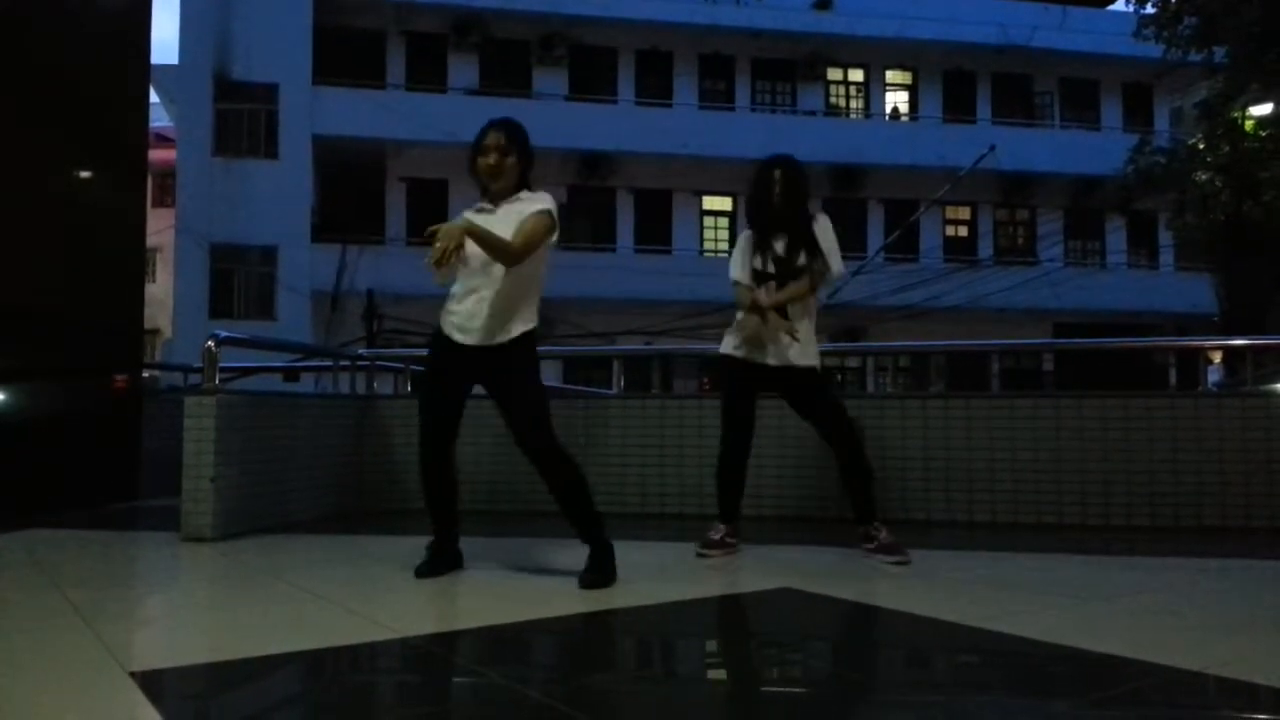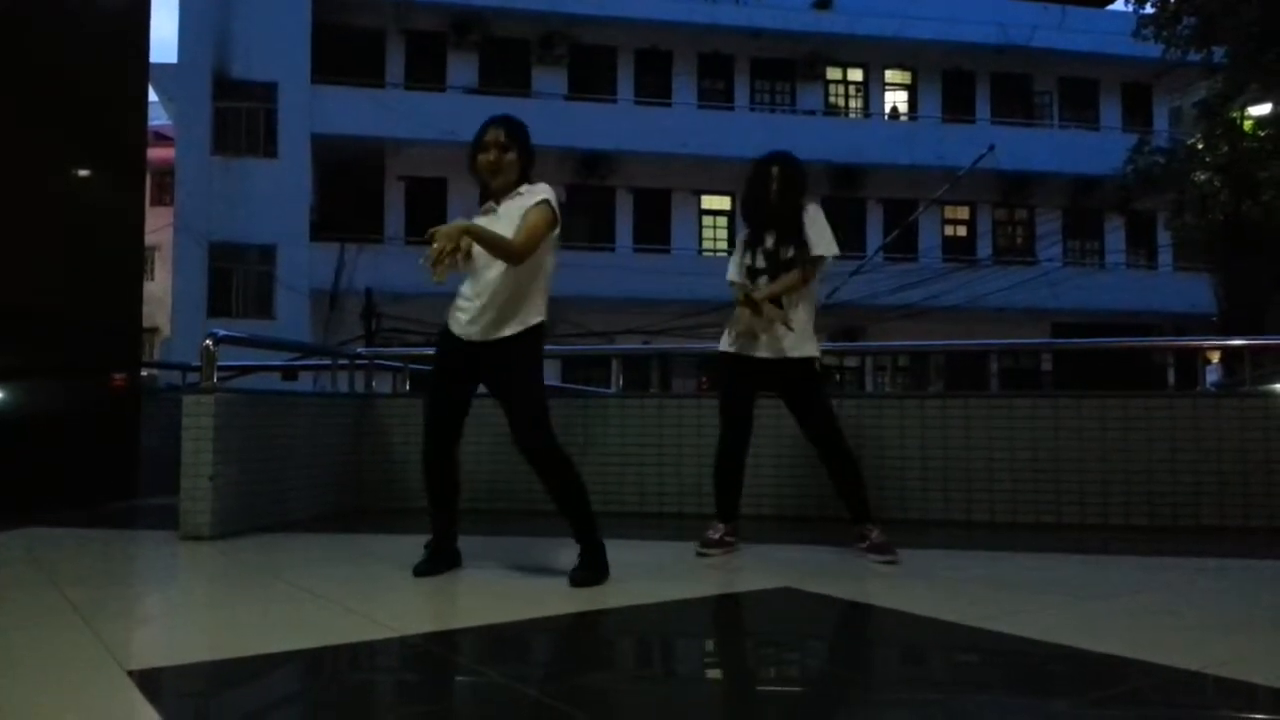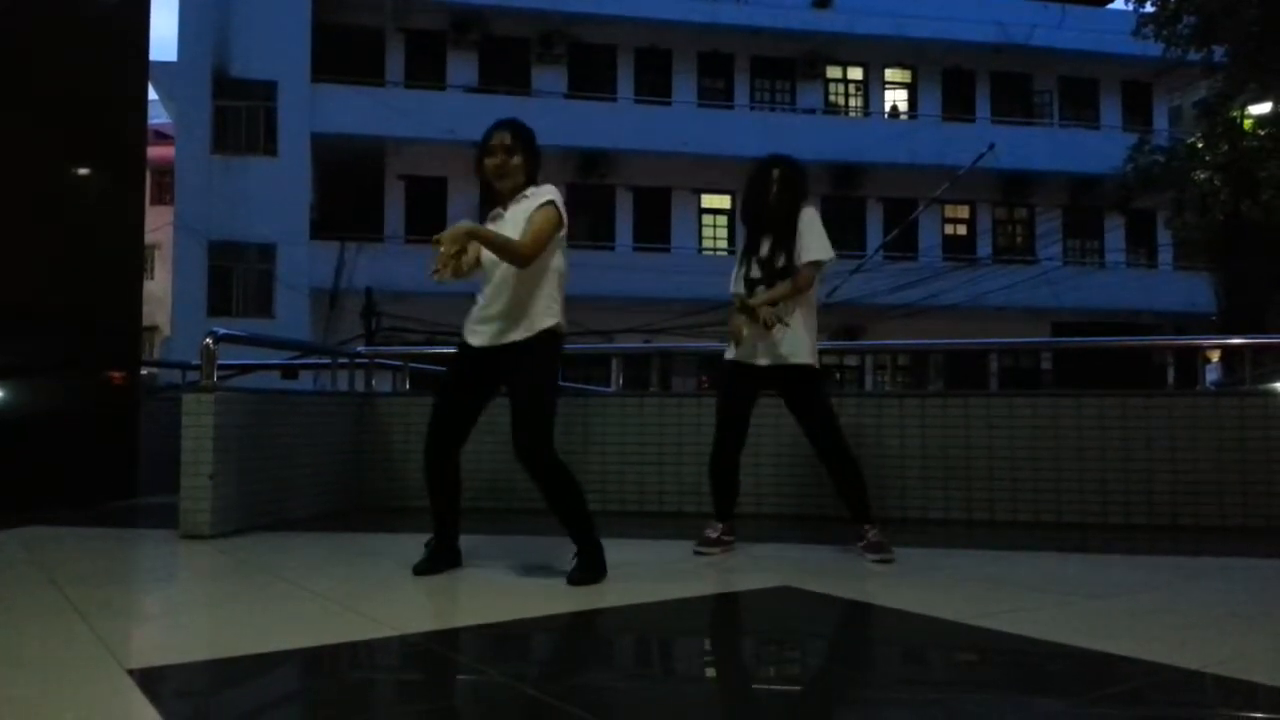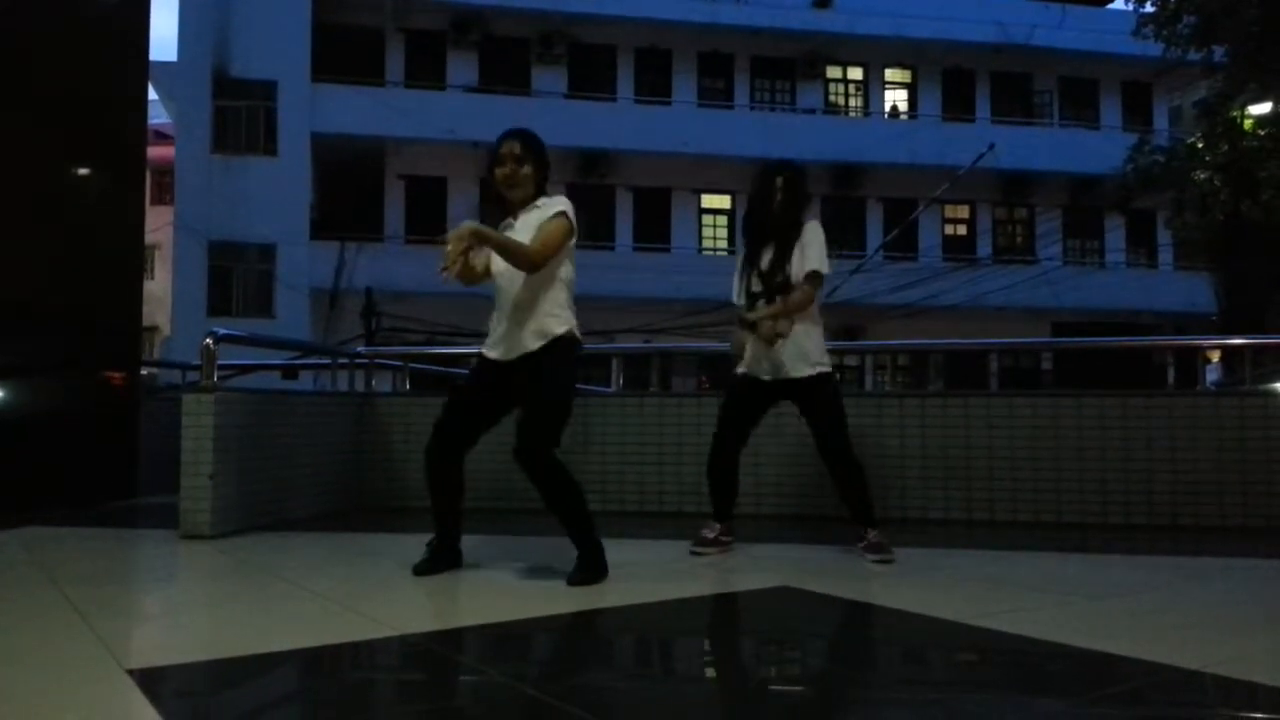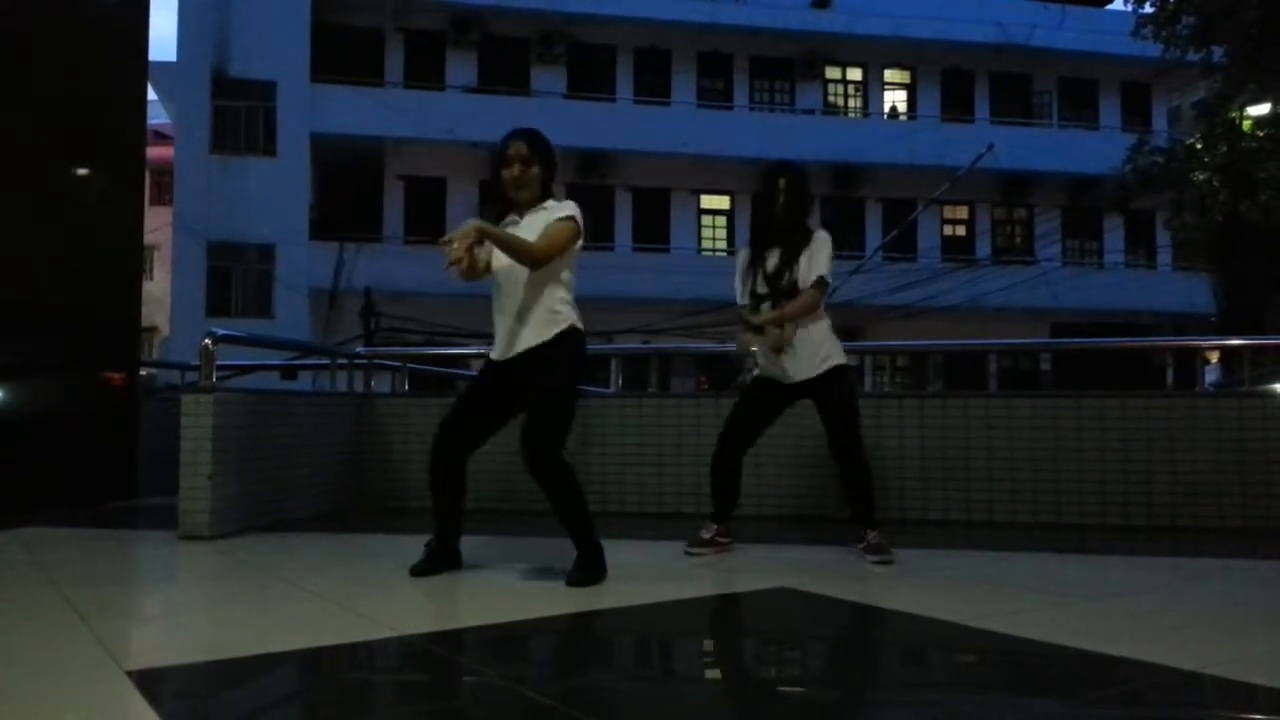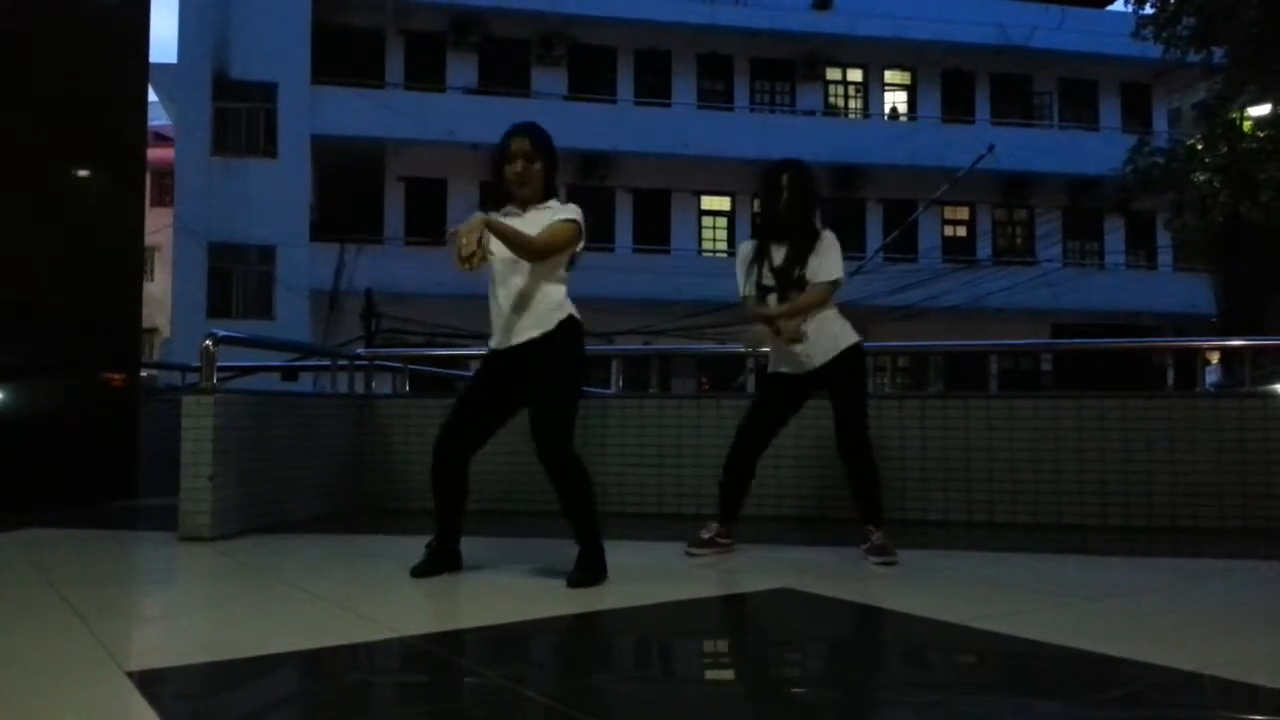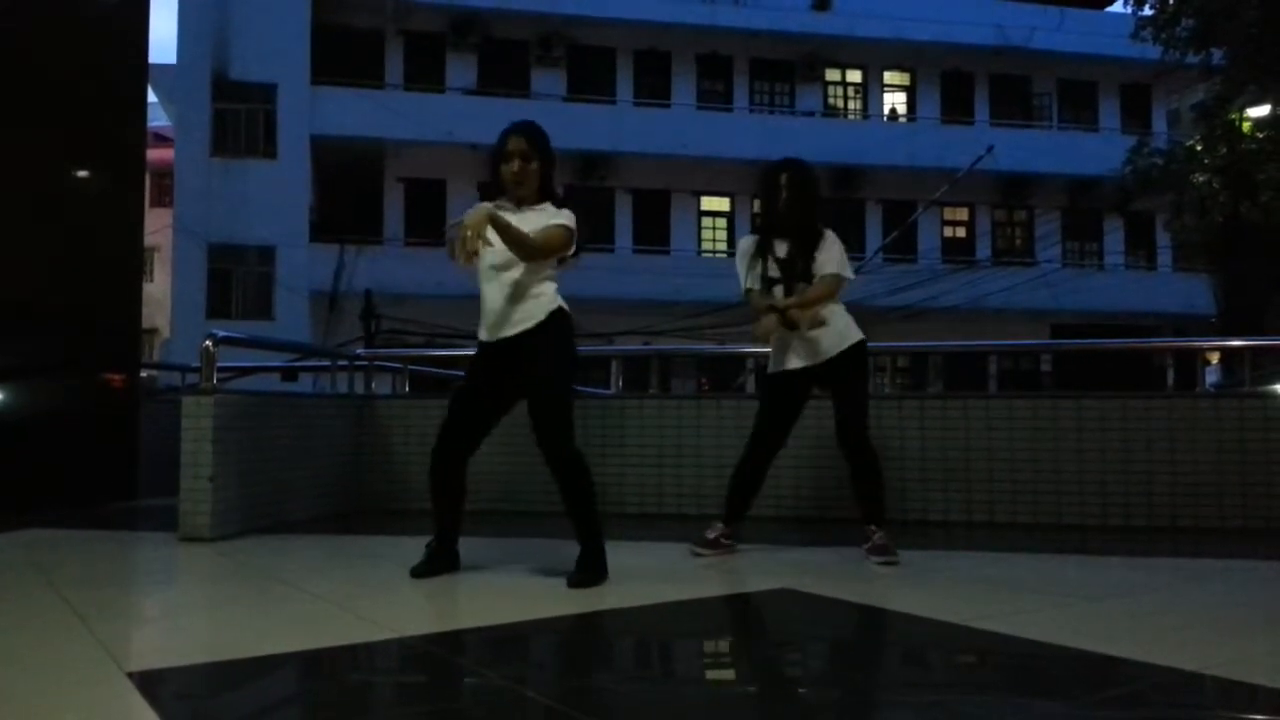
dt=0.1s
person 1, frame 1
left shoulder: (539, 206)
right shoulder: (472, 214)
left elbow: (513, 254)
right elbow: (439, 251)
left wrist: (469, 230)
right wrist: (449, 240)
left hip: (510, 346)
right hip: (452, 343)
left knee: (541, 447)
right knee: (433, 449)
left ankle: (599, 547)
right ankle: (445, 545)
person 1, frame 2
left shoulder: (539, 198)
right shoulder: (484, 212)
left elbow: (516, 251)
right elbow: (457, 257)
left wrist: (466, 228)
right wrist: (446, 246)
left hip: (516, 340)
right hip: (459, 337)
left knee: (537, 442)
right knee: (437, 442)
left ankle: (591, 548)
right ankle: (444, 544)
person 1, frame 3
left shoulder: (545, 199)
right shoulder: (494, 217)
left elbow: (524, 254)
right elbow: (468, 263)
left wrist: (472, 231)
right wrist: (454, 252)
left hip: (532, 344)
right hip: (478, 344)
left knee: (533, 450)
right knee: (440, 443)
left ankle: (588, 548)
right ankle: (445, 543)
person 1, frame 4
left shoulder: (557, 210)
right shoulder: (503, 232)
left elbow: (533, 259)
right elbow: (473, 274)
left wrist: (477, 231)
right wrist: (462, 254)
left hip: (550, 352)
right hip: (500, 356)
left knee: (532, 454)
right knee: (442, 444)
left ankle: (590, 551)
right ankle: (446, 545)
person 1, frame 5
left shoulder: (563, 214)
right shoulder: (505, 228)
left elbow: (537, 257)
right elbow: (474, 270)
left wrist: (482, 229)
right wrist: (467, 249)
left hip: (555, 348)
right hip: (506, 357)
left knee: (541, 453)
right knee: (447, 445)
left ankle: (589, 552)
right ankle: (445, 546)
person 1, frame 6
left shoulder: (566, 215)
right shoulder: (495, 219)
left elbow: (536, 251)
right elbow: (467, 257)
left wrist: (489, 225)
right wrist: (470, 236)
left hip: (554, 341)
right hip: (505, 351)
left knee: (553, 448)
right knee: (450, 446)
left ankle: (591, 552)
right ankle: (445, 546)
person 1, frame 7
left shoulder: (558, 219)
right shoulder: (491, 211)
left elbow: (532, 250)
right elbow: (458, 249)
left wrist: (490, 216)
right wrist: (467, 227)
left hip: (543, 336)
right hip: (494, 346)
left knee: (556, 444)
right knee: (449, 446)
left ankle: (592, 552)
right ankle: (444, 547)
person 2, frame 1
left shoulder: (817, 227)
right shoulder: (749, 239)
left elbow: (812, 280)
right elbow: (741, 292)
left wrist: (762, 303)
right wrist: (766, 315)
left hip: (798, 359)
right hip: (744, 354)
left knee: (846, 439)
right knee: (734, 445)
left ankle: (870, 528)
right ankle: (727, 527)
person 2, frame 2
left shoulder: (809, 216)
right shoulder: (749, 237)
left elbow: (808, 269)
right elbow: (738, 288)
left wrist: (756, 297)
right wrist: (757, 306)
left hip: (794, 352)
right hip: (742, 350)
left knee: (829, 439)
right knee: (732, 441)
left ankle: (867, 528)
right ankle: (725, 526)
person 2, frame 3
left shoulder: (806, 219)
right shoulder: (749, 243)
left elbow: (804, 277)
right elbow: (739, 298)
left wrist: (752, 305)
right wrist: (756, 311)
left hip: (795, 356)
right hip: (745, 356)
left knee: (830, 442)
right knee: (726, 442)
left ankle: (866, 527)
right ankle: (723, 525)
person 2, frame 4
left shoulder: (809, 232)
right shoulder: (749, 254)
left elbow: (808, 290)
right elbow: (744, 309)
left wrist: (757, 319)
right wrist: (755, 324)
left hip: (807, 366)
right hip: (756, 368)
left knee: (836, 449)
right knee: (723, 445)
left ankle: (868, 529)
right ankle: (721, 525)
person 2, frame 5
left shoulder: (816, 240)
right shoulder: (750, 255)
left elbow: (813, 296)
right elbow: (747, 312)
left wrist: (768, 322)
right wrist: (761, 329)
left hip: (822, 364)
right hip: (770, 372)
left knee: (847, 447)
right knee: (728, 446)
left ankle: (868, 530)
right ankle: (719, 527)
person 2, frame 6
left shoulder: (823, 240)
right shoulder: (751, 250)
left elbow: (822, 292)
right elbow: (752, 307)
left wrist: (770, 315)
right wrist: (776, 324)
left hip: (838, 351)
right hip: (787, 363)
left knee: (854, 439)
right knee: (746, 443)
left ankle: (873, 530)
right ankle: (722, 527)
person 2, frame 7
left shoulder: (825, 239)
right shoulder: (751, 245)
left elbow: (830, 286)
right elbow: (756, 301)
left wrist: (777, 307)
right wrist: (793, 315)
left hip: (841, 348)
right hip: (788, 360)
left knee: (854, 439)
right knee: (760, 446)
left ankle: (874, 530)
right ankle: (727, 527)
